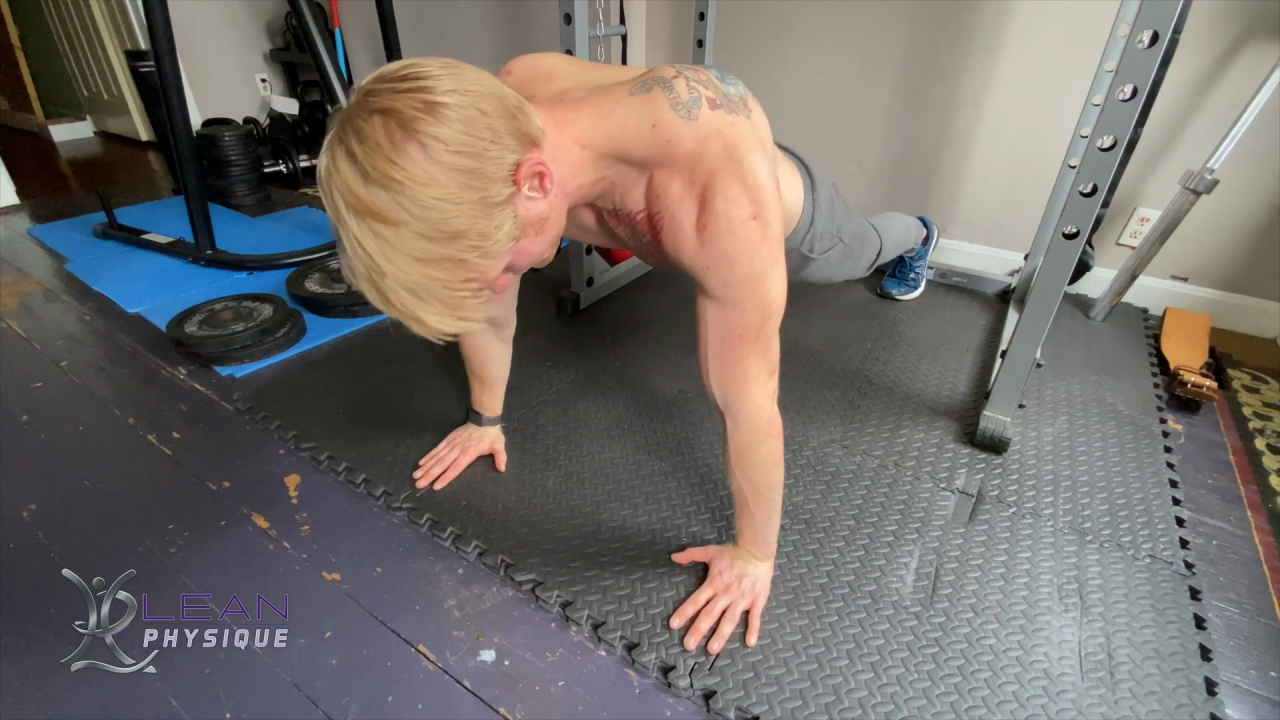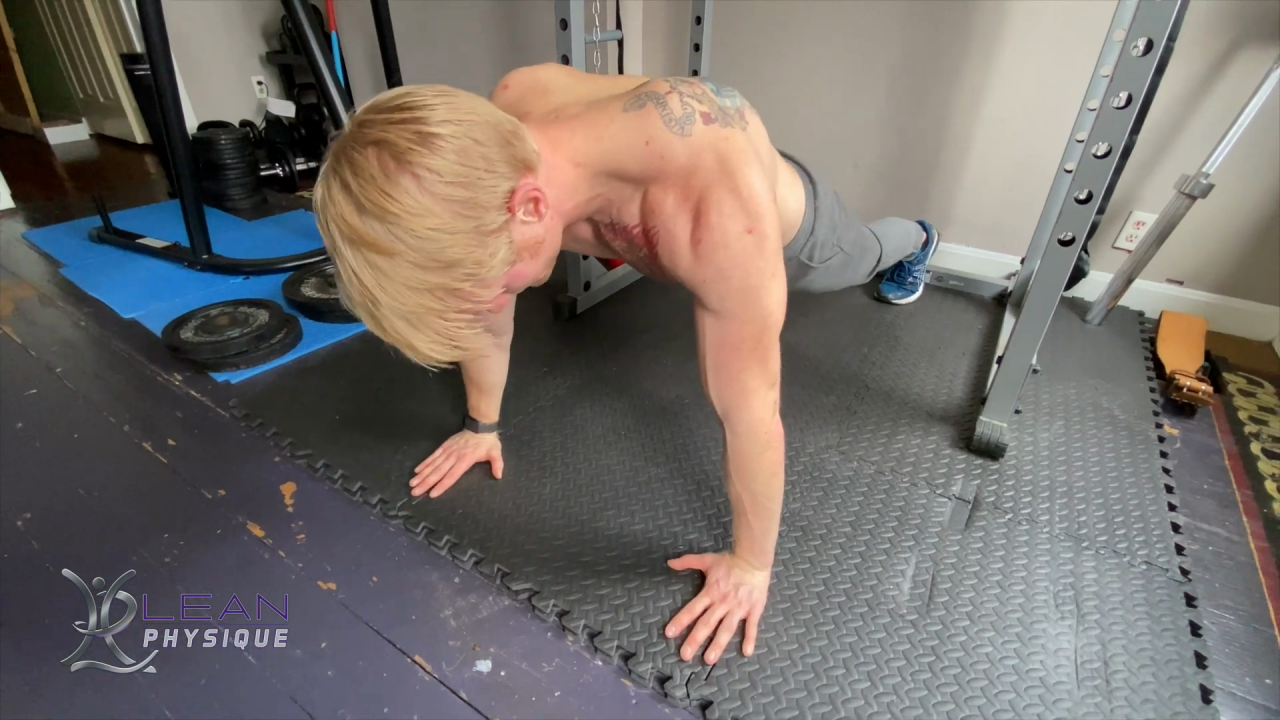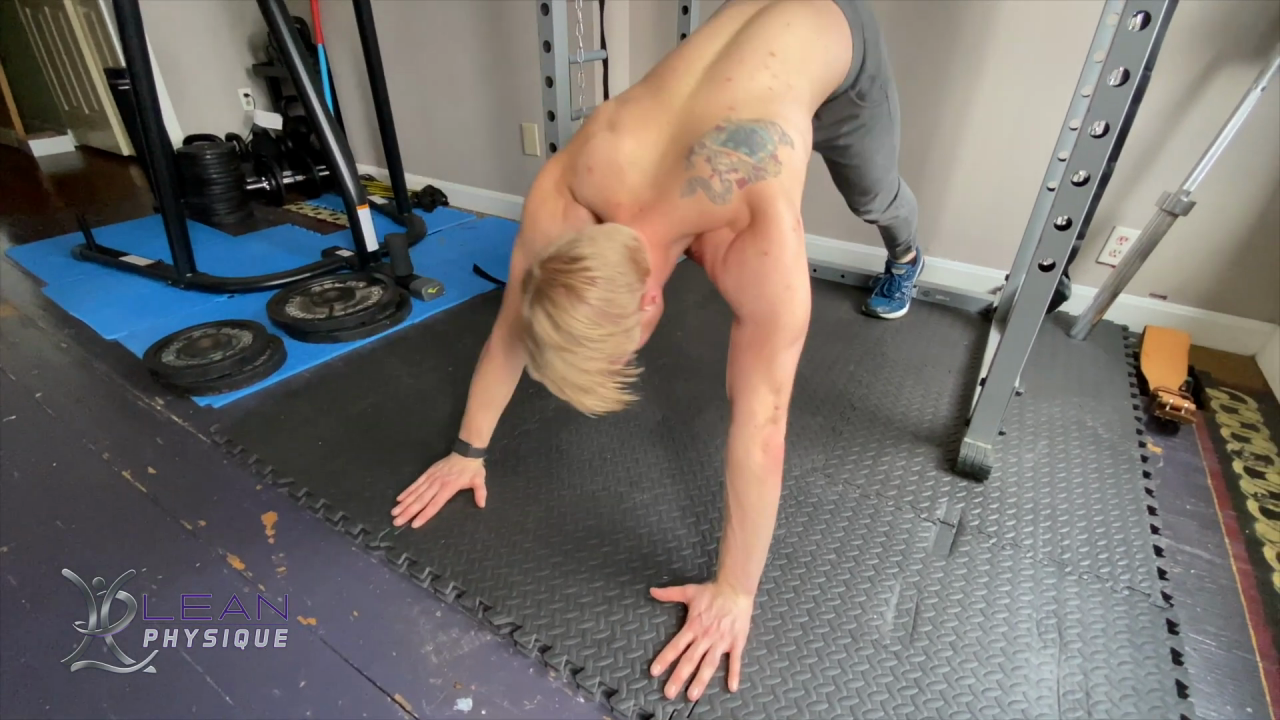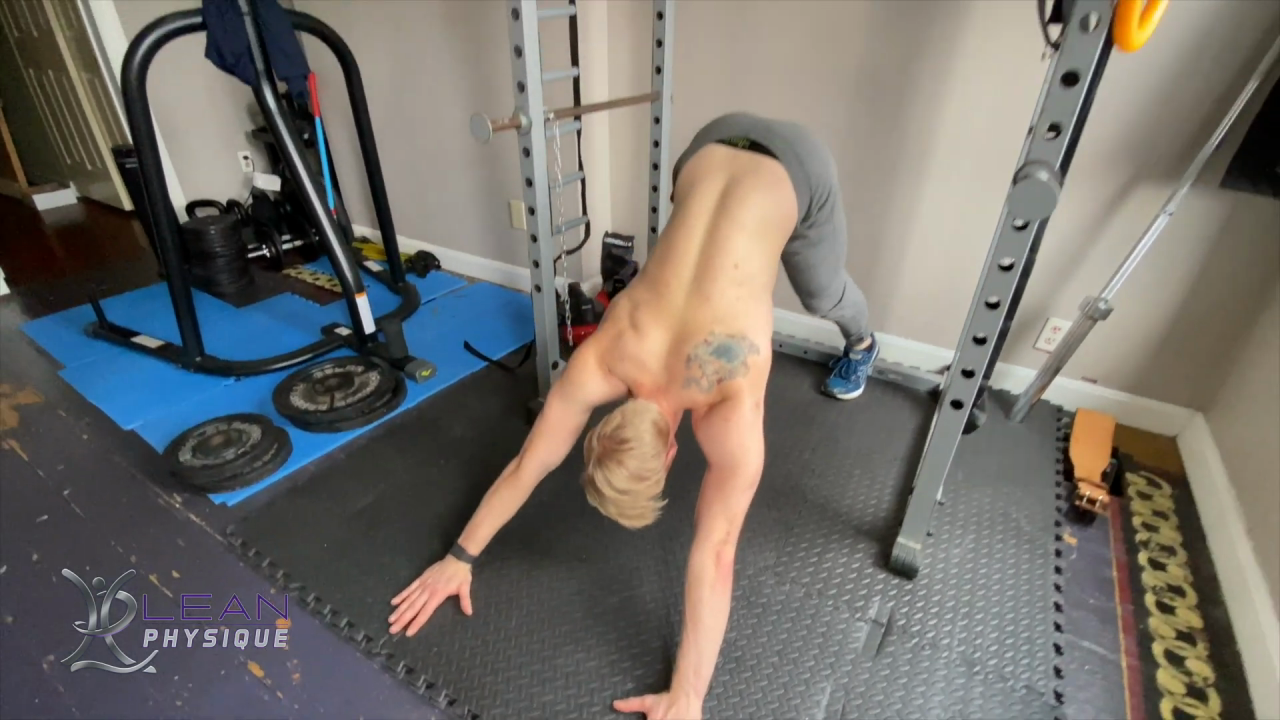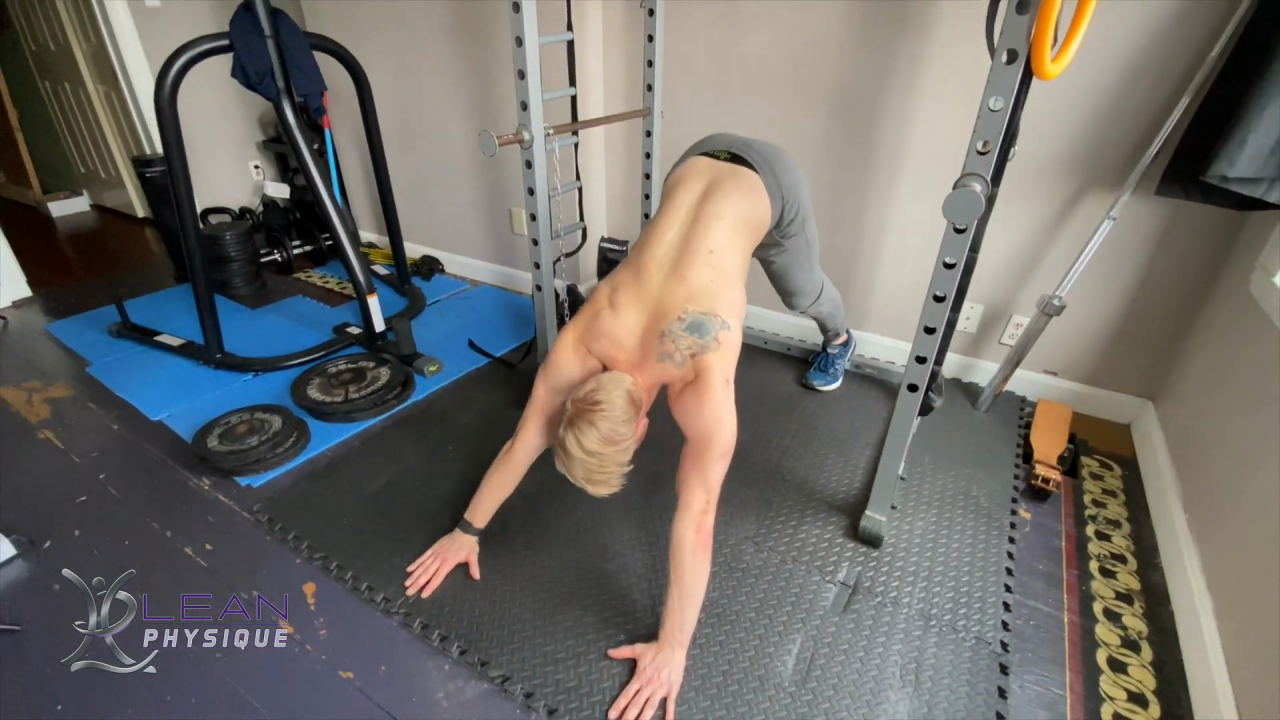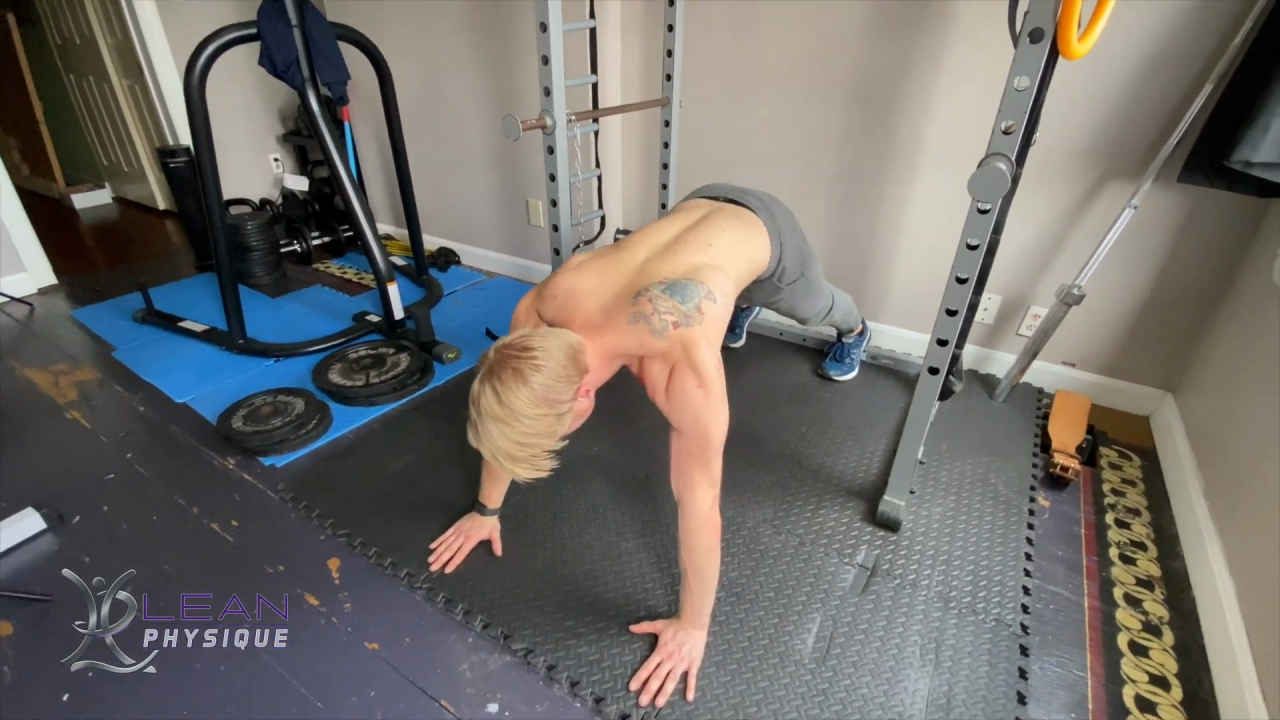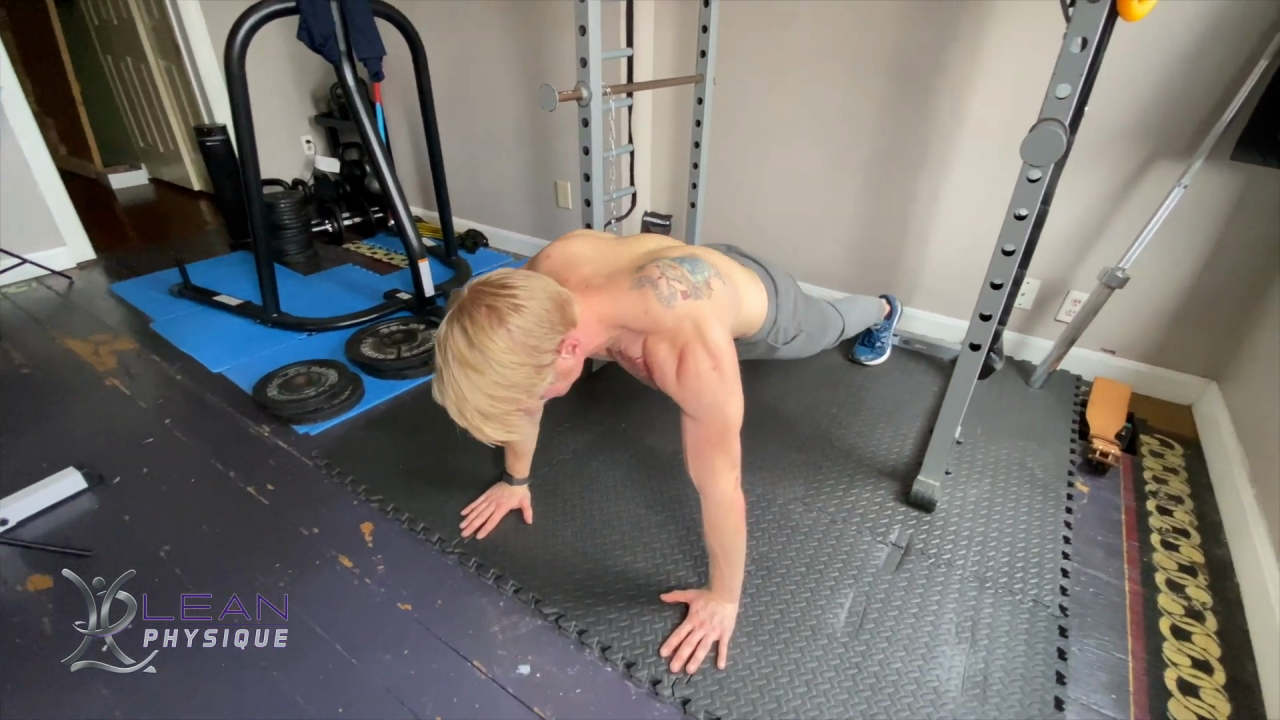
dt=0.7s
person 1, frame 1
left shoulder: (712, 194)
right shoulder: (492, 141)
left elbow: (748, 402)
right elbow: (491, 308)
left wrist: (754, 554)
right wrist: (486, 419)
left hip: (789, 219)
left knee: (859, 250)
left ankle: (914, 235)
person 1, frame 2
left shoulder: (712, 207)
right shoulder: (490, 150)
left elbow: (751, 412)
right elbow: (486, 318)
left wrist: (751, 565)
right wrist: (482, 426)
left hip: (786, 229)
right hip: (679, 224)
left knee: (860, 254)
left ankle: (915, 239)
person 1, frame 3
left shoulder: (757, 242)
right shoulder: (567, 185)
left elbow: (761, 417)
right elbow: (511, 324)
left knee: (873, 197)
left ankle: (903, 255)
person 1, frame 4
left shoulder: (728, 405)
right shoulder: (602, 361)
left elbow: (715, 549)
right elbow: (529, 462)
right wrist: (459, 557)
left hip: (794, 167)
right hip: (719, 148)
left knee: (822, 294)
left ankle: (860, 343)
person 1, frame 5
left shoulder: (700, 383)
right shoulder: (580, 344)
left elbow: (695, 515)
right elbow: (522, 442)
left hip: (768, 182)
right hip: (703, 164)
left knee: (801, 292)
left ankle: (837, 338)
person 1, frame 6
left shoulder: (682, 365)
right shoulder: (537, 311)
left elbow: (699, 502)
right elbow: (505, 412)
left wrist: (692, 627)
right wrist: (486, 509)
left hip: (765, 235)
right hip: (700, 208)
left knee: (813, 309)
left ankle: (852, 330)
person 1, frame 7
left shoulder: (690, 345)
right shoulder: (541, 281)
left elbow: (721, 485)
right elbow: (520, 387)
left wrist: (724, 598)
right wrist: (515, 479)
left hip: (761, 314)
left knee: (827, 325)
left ankle: (881, 311)
